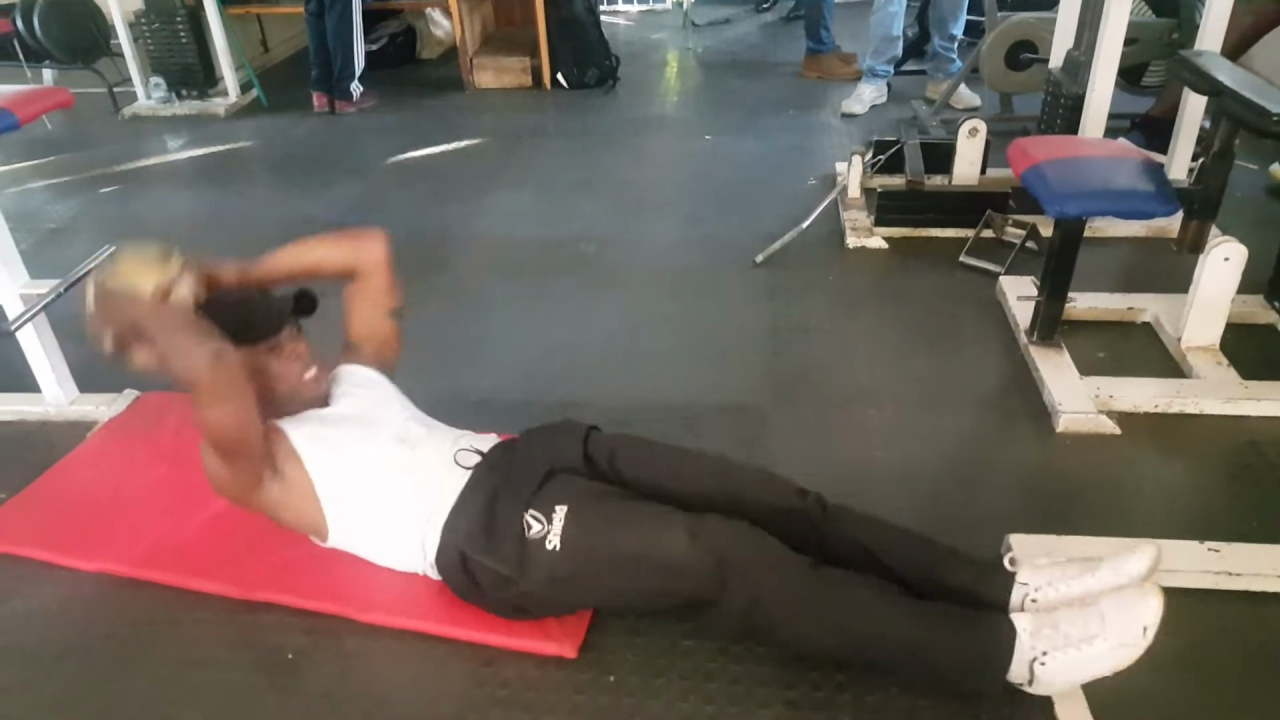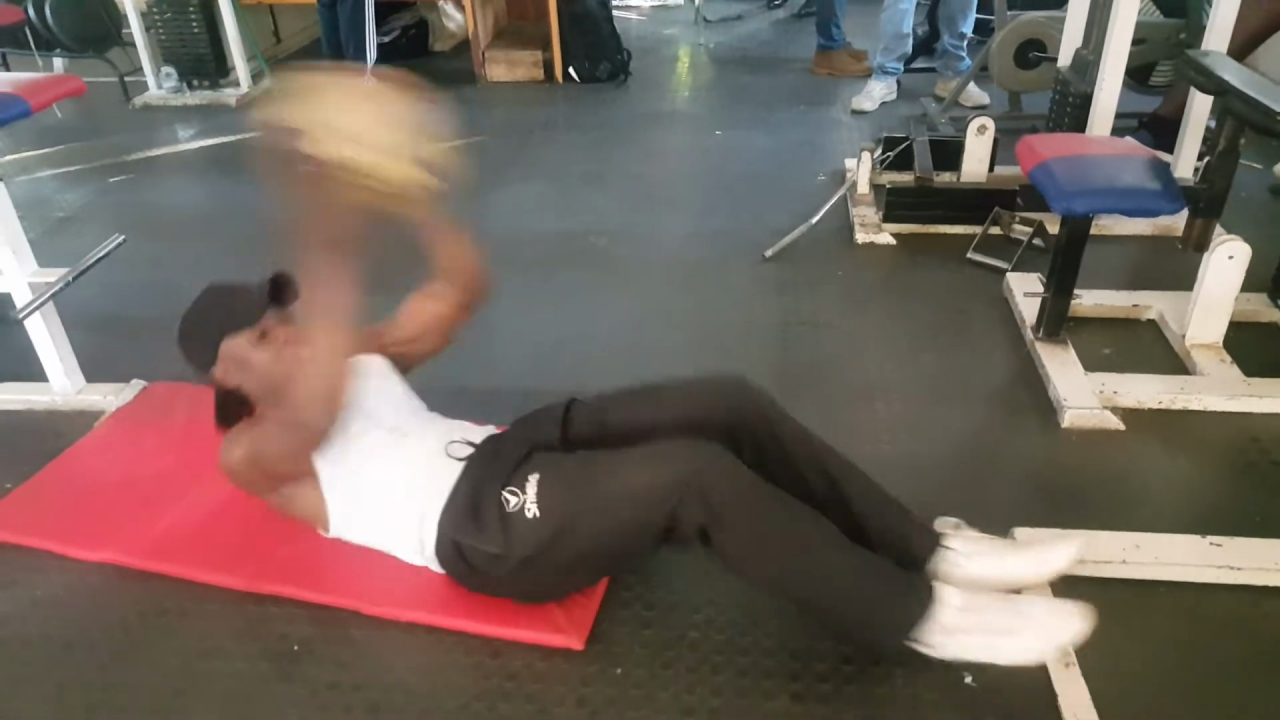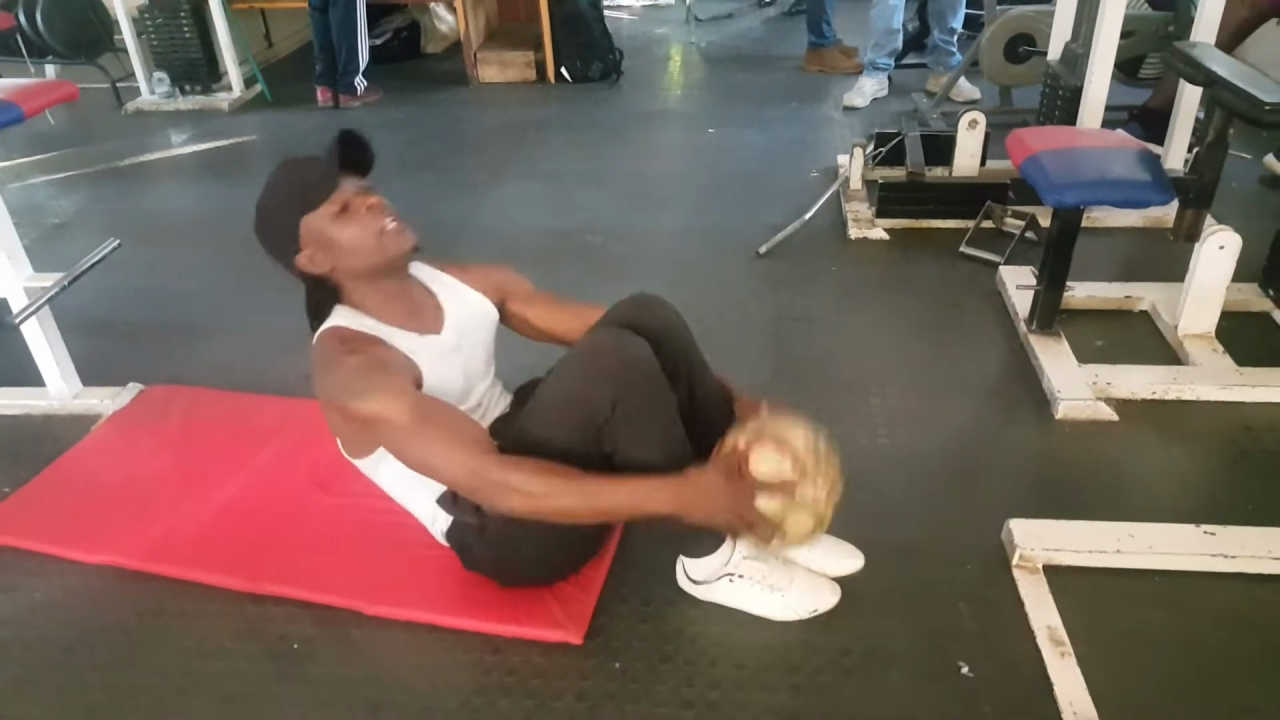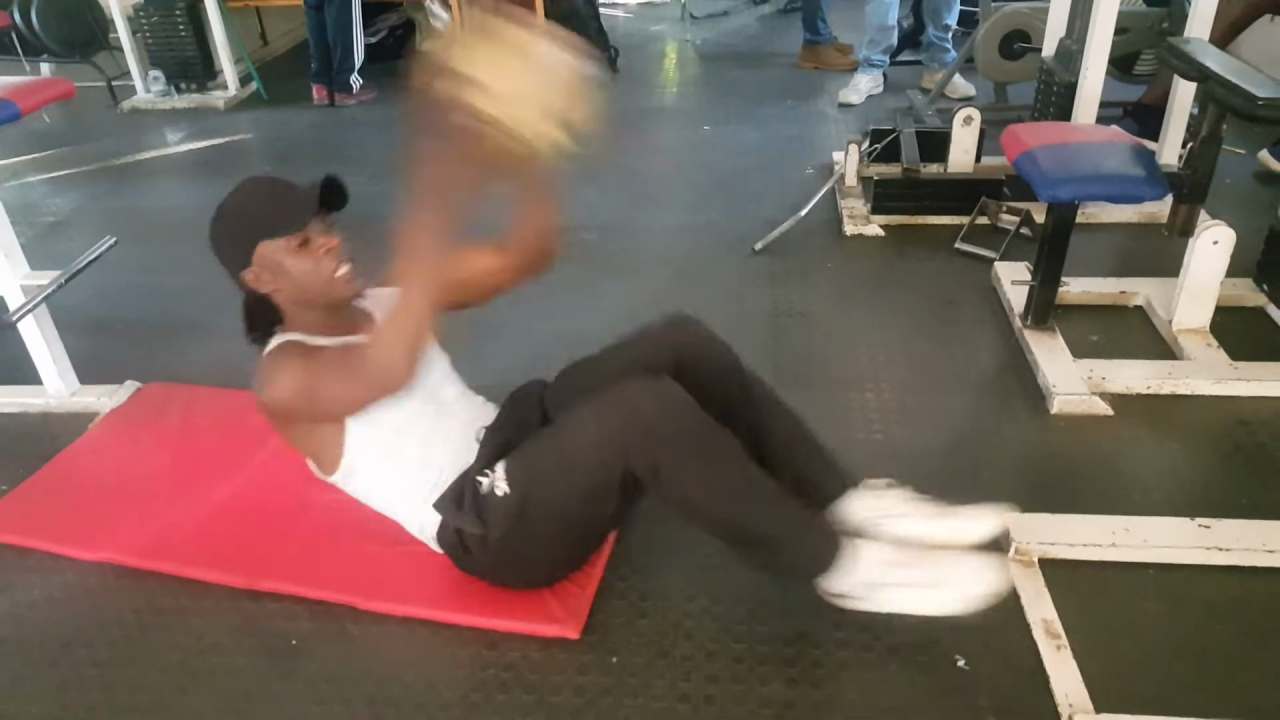
dt=0.3s
person 1, frame 1
left shoulder: (354, 376)
right shoulder: (247, 463)
left elbow: (372, 250)
right elbow: (214, 376)
left wrist: (240, 279)
right wrist: (152, 322)
left hip: (532, 458)
right hip: (485, 541)
left knee: (773, 502)
right knee: (730, 564)
left ankle: (997, 588)
right ankle: (1006, 652)
person 1, frame 2
left shoulder: (365, 360)
right shoulder: (257, 457)
left elbow: (463, 288)
right elbow: (313, 397)
left wrist: (413, 203)
right wrist: (330, 234)
left hip: (526, 450)
right hip: (500, 534)
left knee: (737, 412)
right knee: (697, 479)
left ankle: (927, 547)
right ankle: (917, 613)
person 1, frame 3
left shoulder: (458, 283)
right shoulder: (353, 370)
left elbow: (579, 325)
right elbow: (498, 484)
left wrist: (728, 402)
right wrist: (676, 495)
left hip: (539, 453)
right hip: (505, 531)
left knee: (645, 317)
right knee: (620, 364)
left ankle: (739, 500)
right ankle: (714, 556)
person 1, frame 4
left shoulder: (384, 301)
right shoulder: (287, 388)
left elbow: (529, 256)
right elbow: (395, 364)
left wrist: (527, 171)
right wrist: (440, 195)
left hip: (517, 434)
right hip: (490, 521)
left knee: (683, 341)
right knee: (653, 407)
left ankle: (842, 507)
right ankle: (834, 563)
